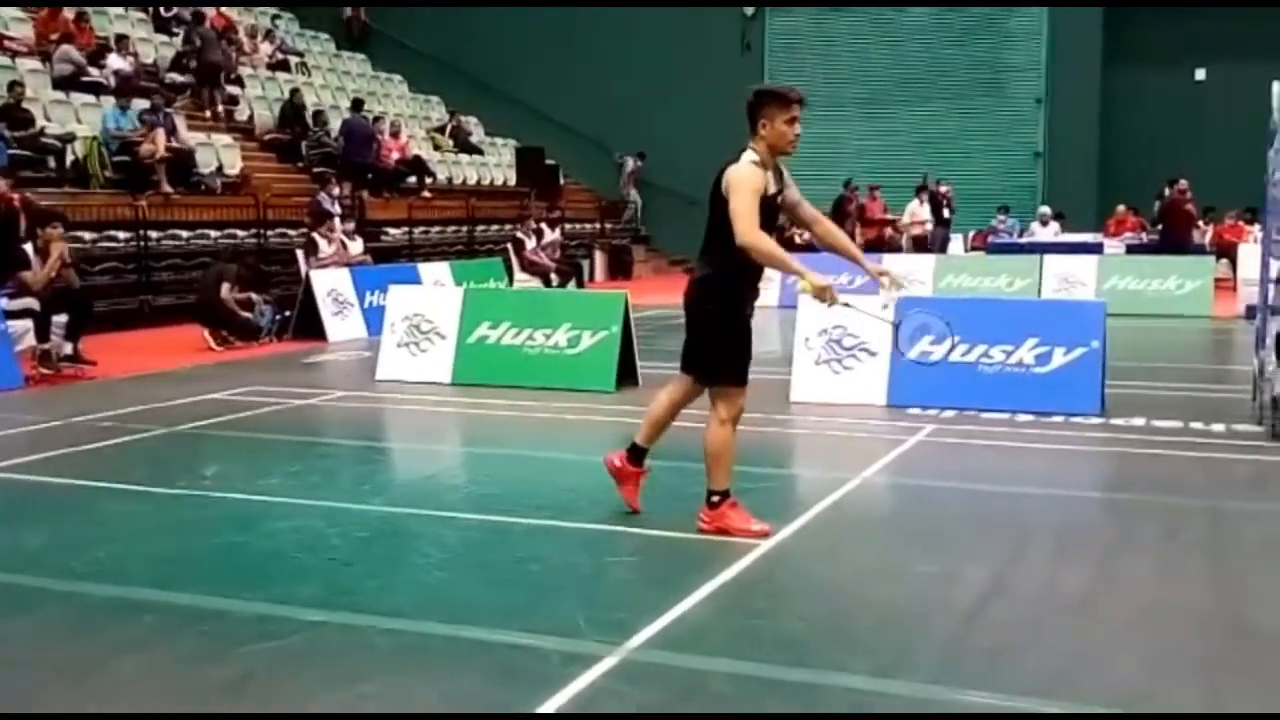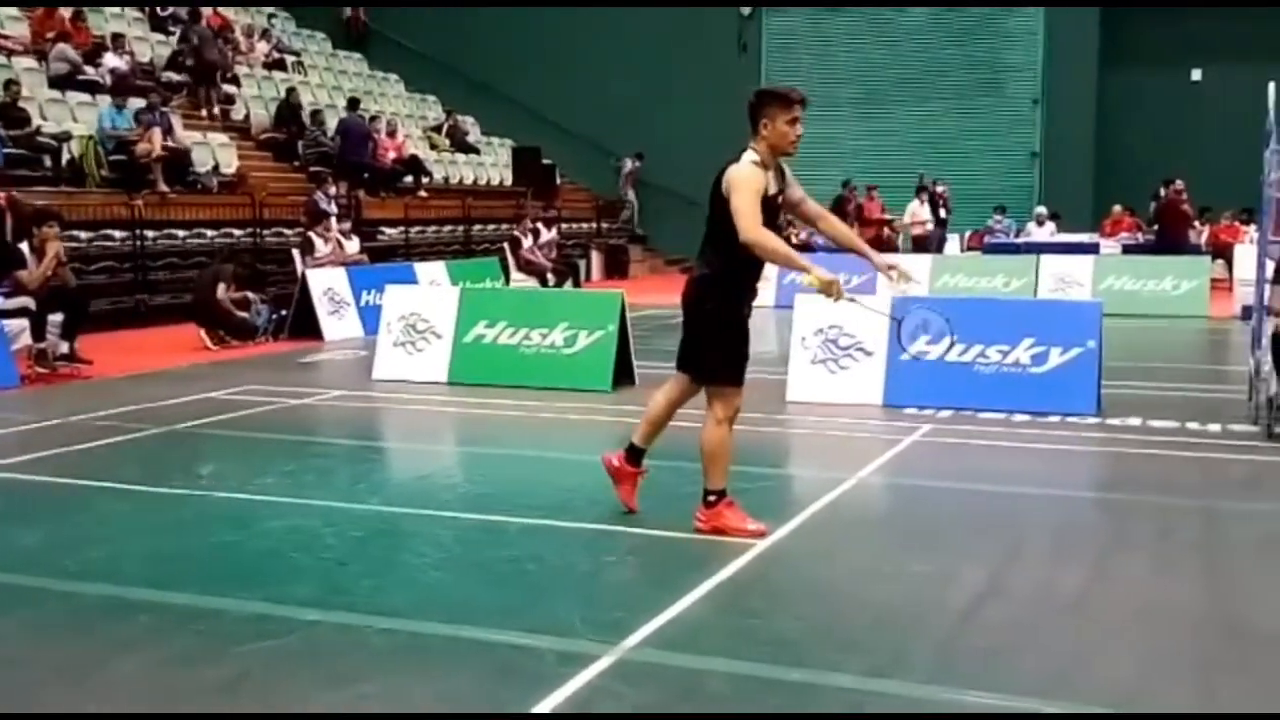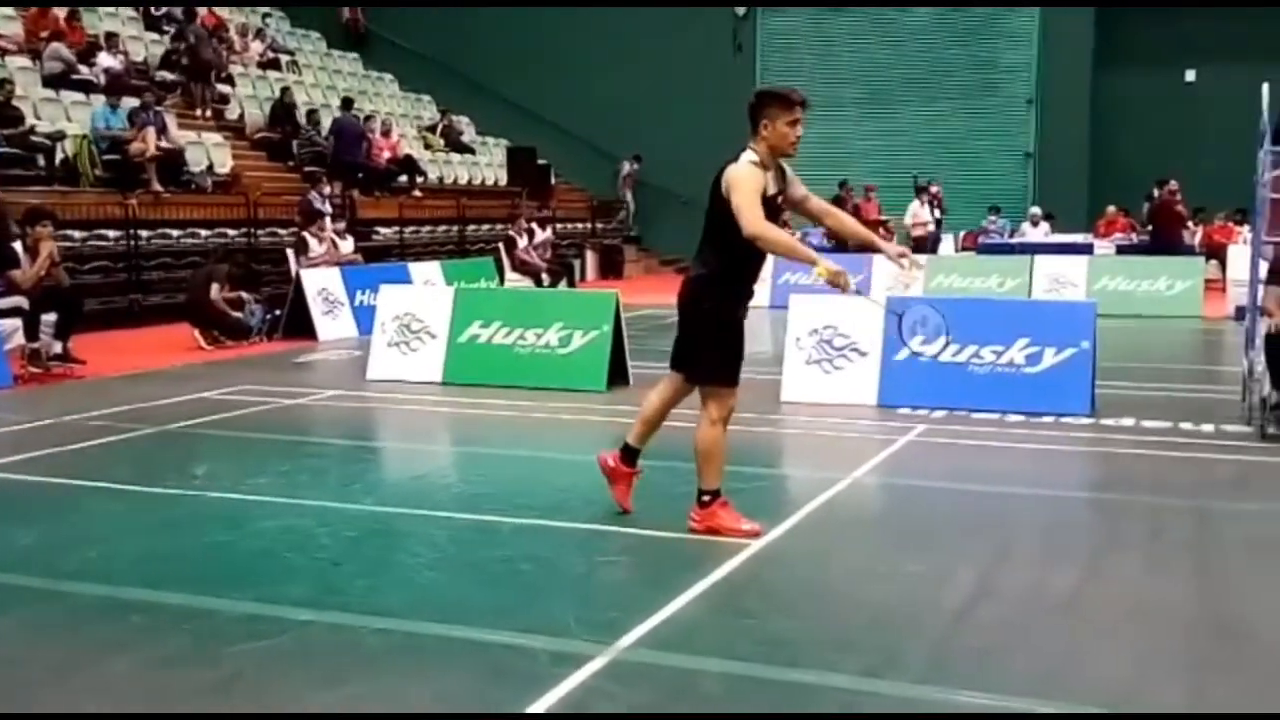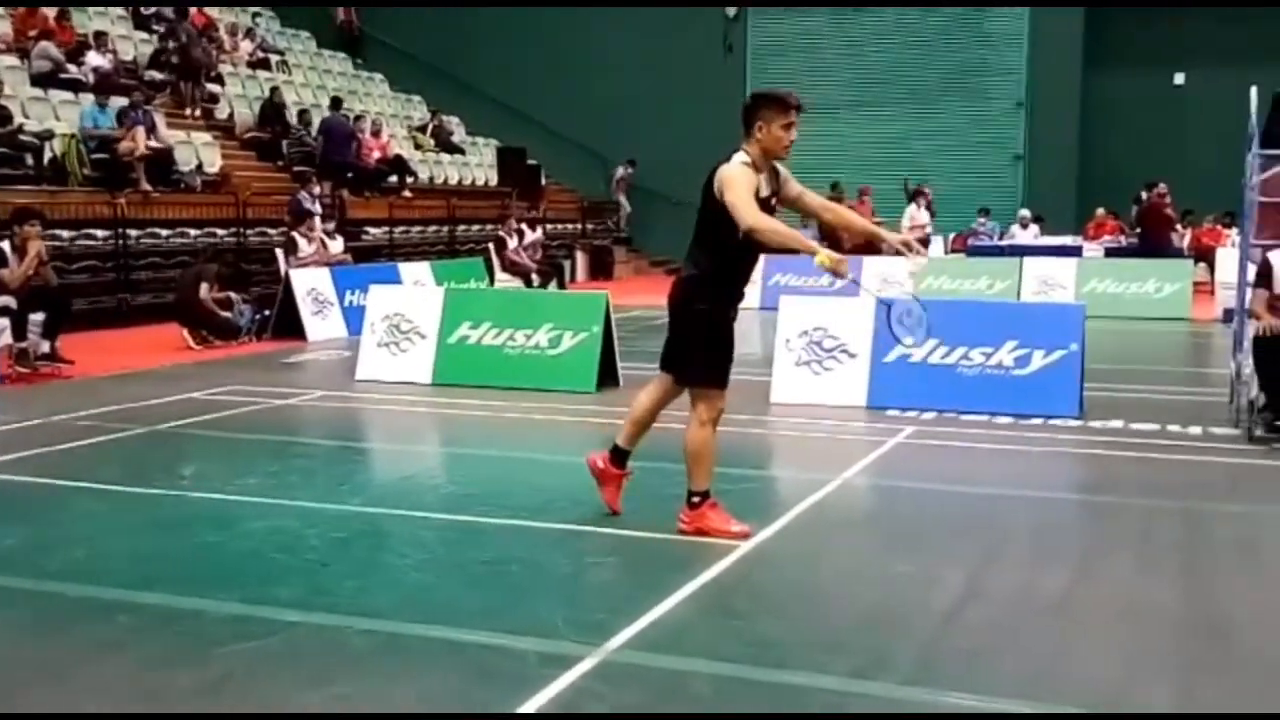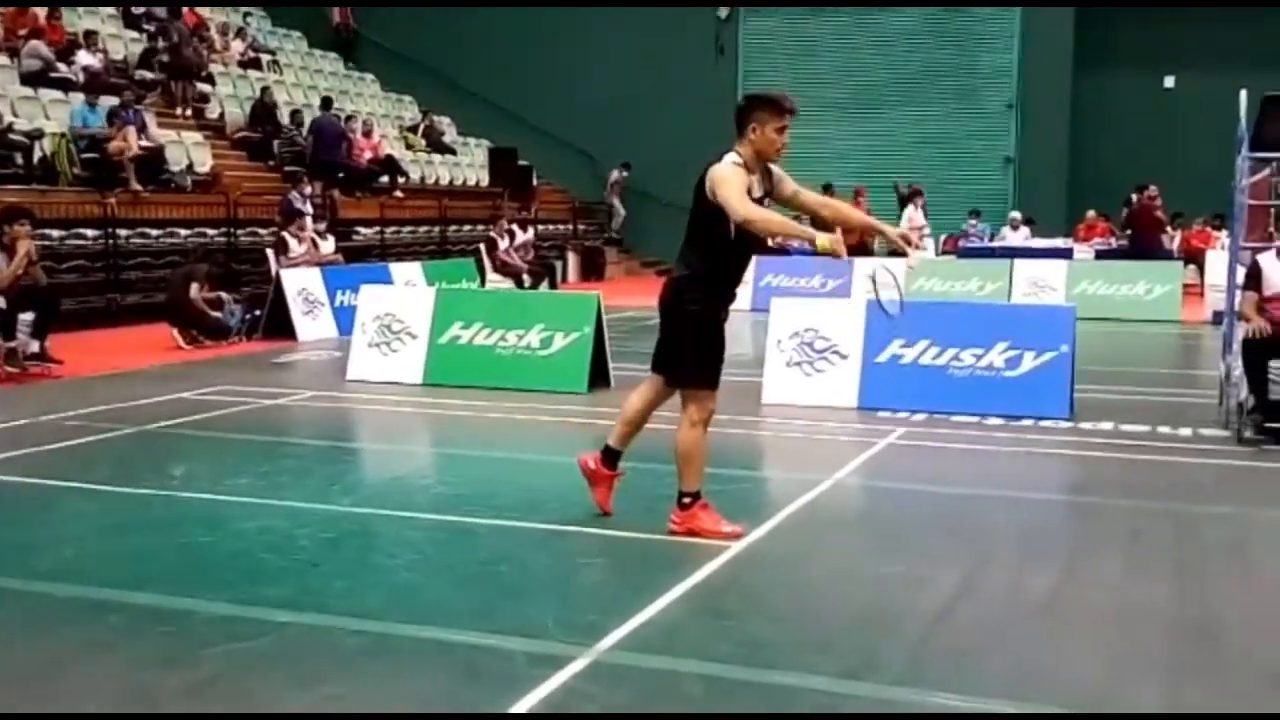
dt=0.1s
person 1, frame 1
left shoulder: (776, 174)
right shoulder: (744, 174)
left elbow: (815, 222)
right elbow: (747, 237)
left wrist: (865, 263)
right wrist: (804, 275)
left hip: (722, 296)
right hip: (719, 297)
left knee: (688, 384)
right knee: (728, 404)
left ankle: (631, 461)
right ankle: (718, 508)
person 1, frame 2
left shoulder: (779, 174)
right shoulder: (745, 174)
left elbow: (820, 217)
right elbow: (751, 234)
left wrist: (872, 256)
right wrist: (811, 269)
left hip: (722, 295)
right hip: (717, 297)
left knee: (685, 383)
right knee: (725, 404)
left ankle: (628, 461)
right ankle: (714, 507)
person 1, frame 3
left shoulder: (780, 175)
right shoulder: (743, 173)
left elbow: (825, 214)
right elbow: (754, 229)
left wrist: (881, 244)
right wrist: (816, 261)
left hip: (717, 298)
right hip: (712, 299)
left knee: (679, 383)
right knee: (719, 404)
left ankle: (623, 460)
right ankle: (709, 507)
person 1, frame 4
left shoulder: (775, 176)
right shoulder: (735, 174)
left elbow: (824, 209)
right elbow: (753, 224)
left wrist: (884, 236)
right wrist: (818, 250)
left hip: (710, 298)
right hip: (703, 299)
left knee: (669, 384)
right knee: (708, 405)
left ankle: (613, 462)
right ankle: (698, 509)
person 1, frame 5
left shoulder: (768, 176)
right shoulder: (725, 174)
left elbow: (822, 204)
right elbow: (748, 216)
left wrist: (882, 228)
right wrist: (814, 237)
left hip: (702, 300)
right hip: (693, 300)
left knee: (660, 385)
right knee: (699, 406)
left ankle: (605, 462)
right ankle: (689, 508)
